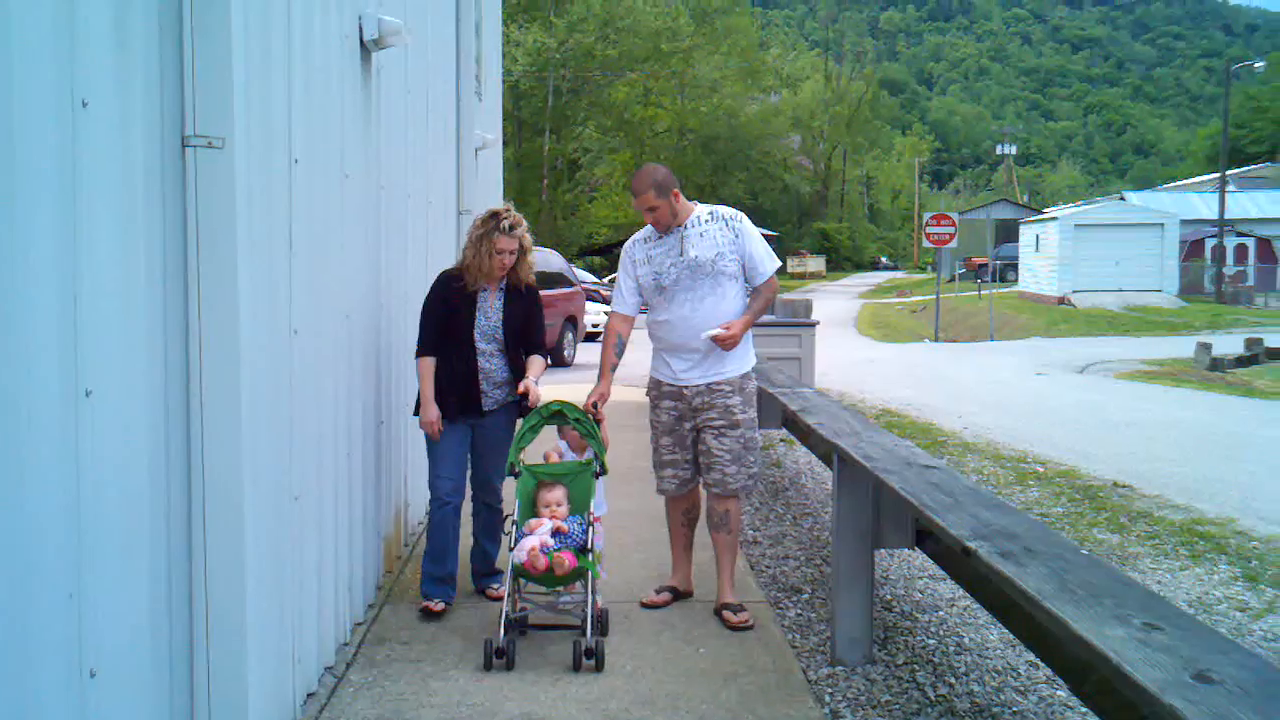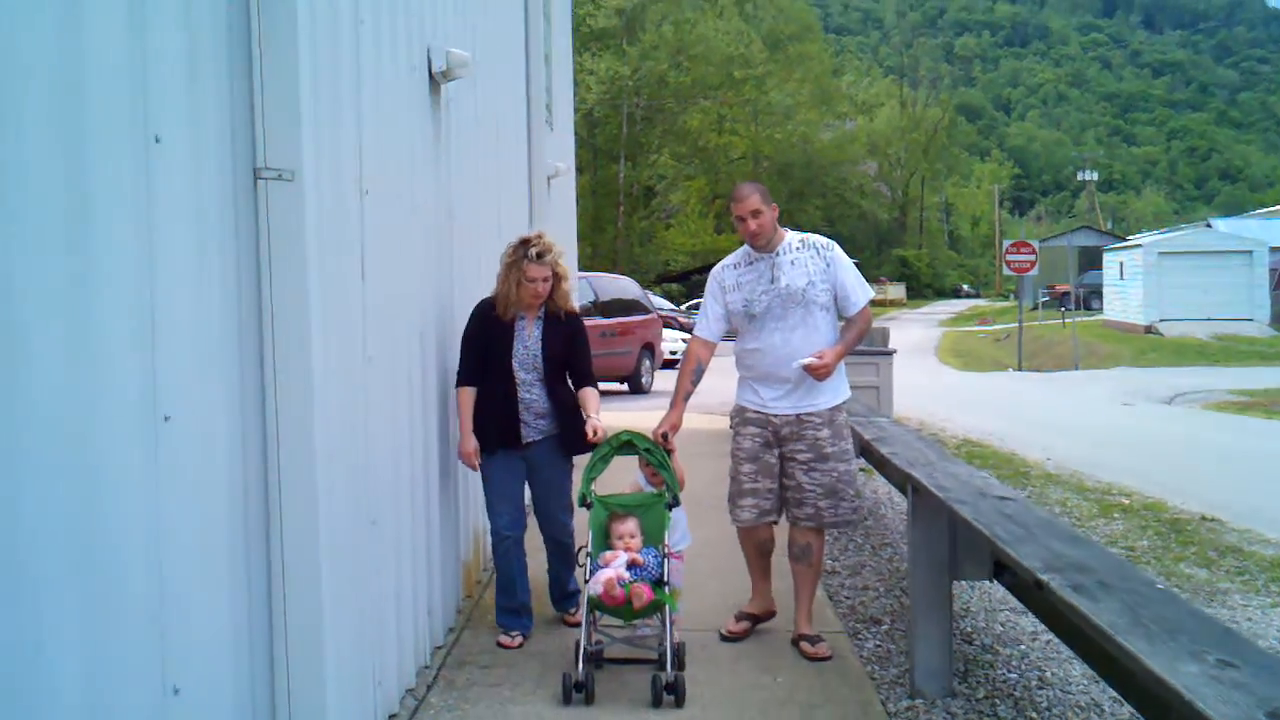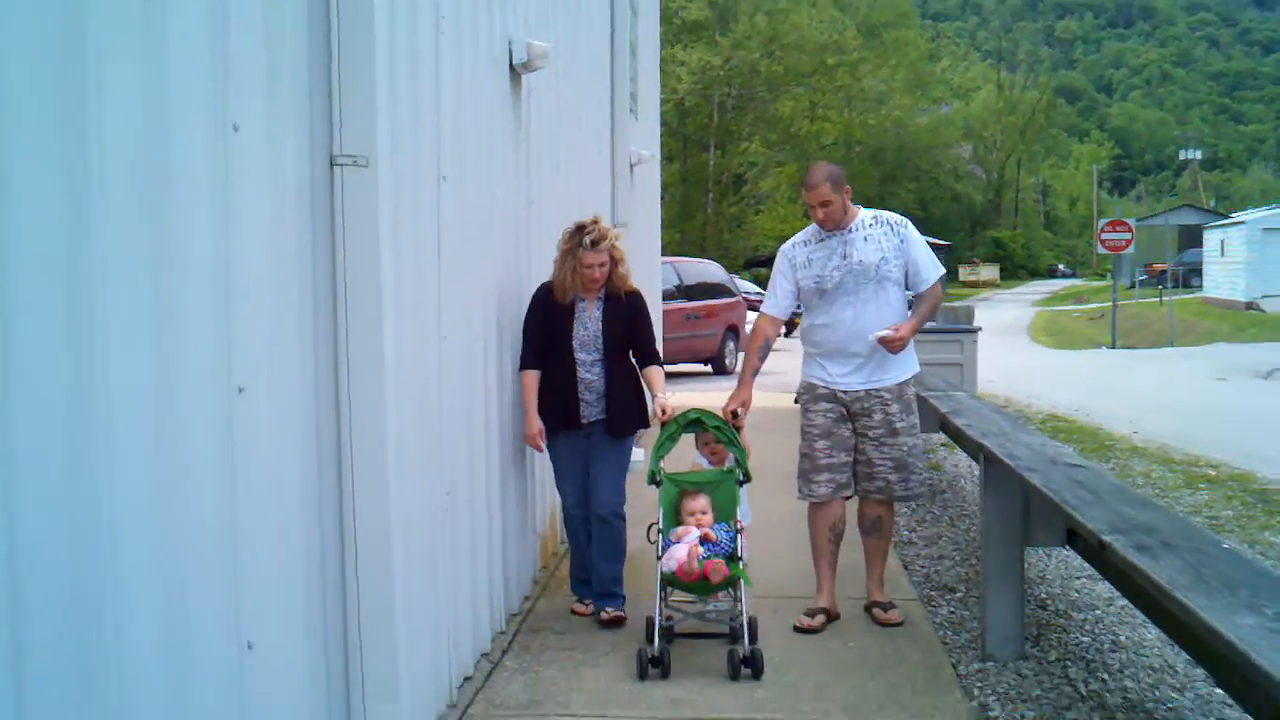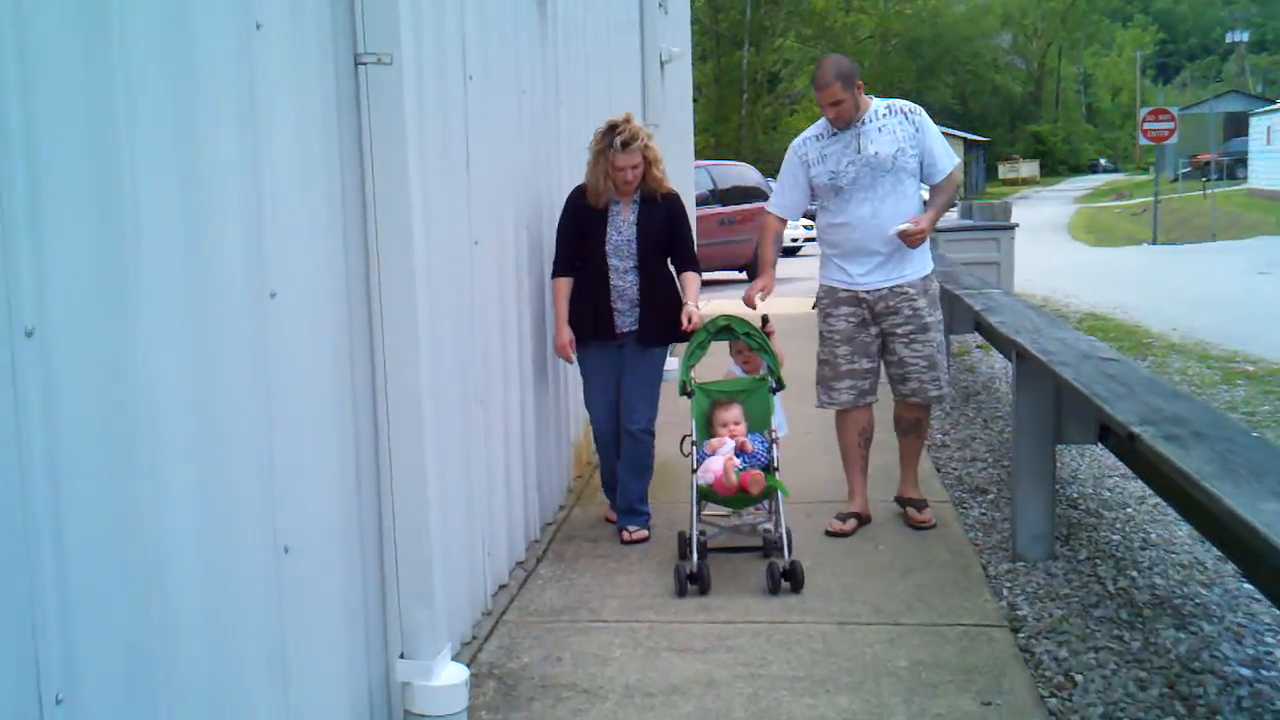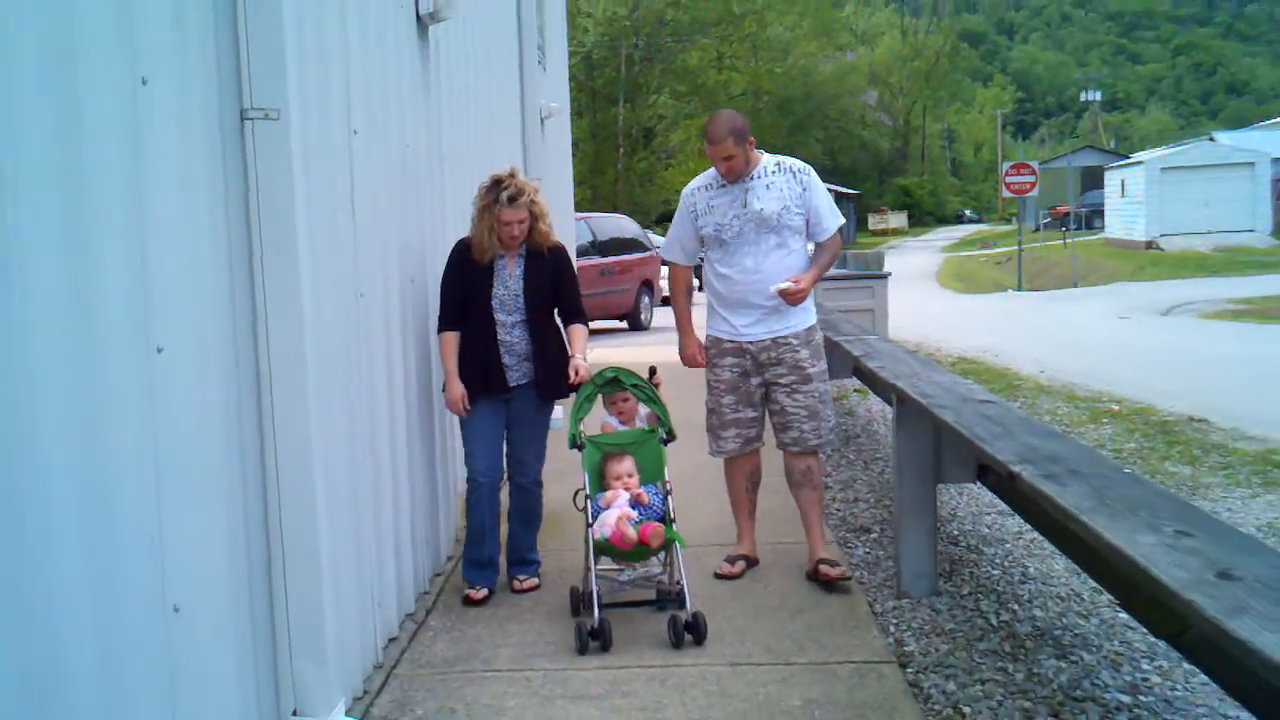
dt=0.4s
person 1, frame 1
left shoulder: (730, 223)
right shoulder: (636, 248)
left elbow: (768, 284)
right elbow: (620, 317)
left wrist: (743, 323)
right wrist: (604, 380)
left hip: (727, 379)
right hip: (669, 382)
left knee: (725, 485)
right knee: (677, 484)
left ankle: (726, 593)
right ankle: (680, 577)
person 1, frame 2
left shoulder: (822, 252)
right shoulder: (724, 274)
left elbow: (861, 314)
right elbow: (701, 343)
left wrist: (836, 353)
right wrist: (676, 409)
left hip: (818, 410)
right hip: (755, 410)
left knee: (810, 518)
right knee: (750, 514)
left ankle: (804, 624)
right ankle: (761, 599)
person 1, frame 3
left shoulder: (894, 229)
right shoulder: (794, 251)
left elbow: (931, 290)
right elbow: (770, 319)
left wrist: (911, 325)
right wrist: (745, 385)
left hip: (887, 385)
right hip: (823, 387)
left knee: (880, 491)
right knee: (825, 491)
left ankle: (876, 591)
right ankle: (825, 597)
person 1, frame 4
left shoulder: (909, 118)
right shoulder: (806, 147)
left elbow: (947, 179)
right elbow: (776, 215)
left wrist: (929, 218)
right wrist: (766, 271)
left hip: (909, 281)
right hip: (842, 289)
left knee: (918, 389)
right knee: (850, 396)
left ankle: (909, 487)
right ankle: (857, 500)
person 1, frame 5
left shoulder: (797, 176)
right shoulder: (695, 194)
left elbow: (830, 239)
right elbow: (680, 267)
left wrist: (810, 277)
right wrist: (685, 332)
left hip: (793, 333)
right hip: (728, 339)
left knee: (803, 442)
right knee: (738, 444)
left ankle: (818, 552)
right ankle: (746, 544)
person 2, frame 1
left shoulder: (525, 294)
right shoulder: (449, 285)
left elbow: (536, 348)
right elbow: (427, 347)
left wrist: (532, 377)
right wrist: (428, 401)
left hip: (499, 407)
right hip: (452, 406)
left knee: (489, 494)
right knee: (446, 494)
left ankle: (488, 575)
right ankle: (437, 589)
person 2, frame 2
left shoulder: (567, 320)
right shoulder: (487, 315)
left elbow: (583, 377)
right elbow: (468, 377)
left wrist: (592, 415)
right wrist: (466, 432)
left hip: (551, 438)
right hip: (500, 439)
left knee: (557, 522)
right knee: (506, 529)
left ankle: (567, 598)
right ankle: (513, 620)
person 2, frame 3
left shoulder: (628, 300)
right shoulder: (548, 298)
left elbow: (646, 355)
right elbow: (531, 359)
left wrist: (659, 393)
right wrist: (532, 414)
left hip: (613, 418)
right hip: (563, 420)
left knee: (607, 507)
right knee: (576, 508)
left ankle: (609, 597)
right ankle: (585, 589)
person 2, frame 4
left shoulder: (665, 202)
right shoulder: (582, 201)
left elbow: (686, 261)
right elbow: (564, 266)
left wrist: (690, 302)
right wrist: (562, 324)
left hip: (648, 329)
right hip: (596, 328)
left knee: (638, 424)
right knee: (603, 419)
left ankle: (633, 513)
right ankle: (616, 496)
person 2, frame 5
left shoulder: (551, 254)
right shoulder: (466, 255)
left elbow: (573, 313)
right elbow: (450, 320)
left wrist: (577, 354)
right wrist: (453, 378)
left hip: (533, 381)
right hip: (481, 382)
left knee: (527, 475)
right knee: (483, 475)
left ankle: (524, 564)
right ankle: (480, 574)
